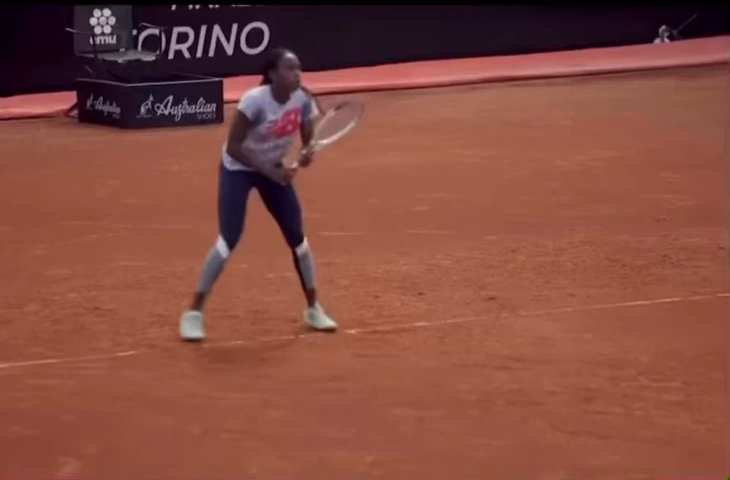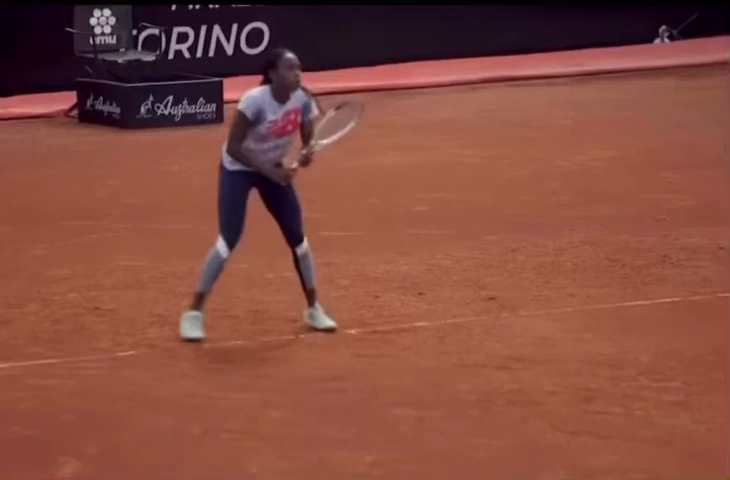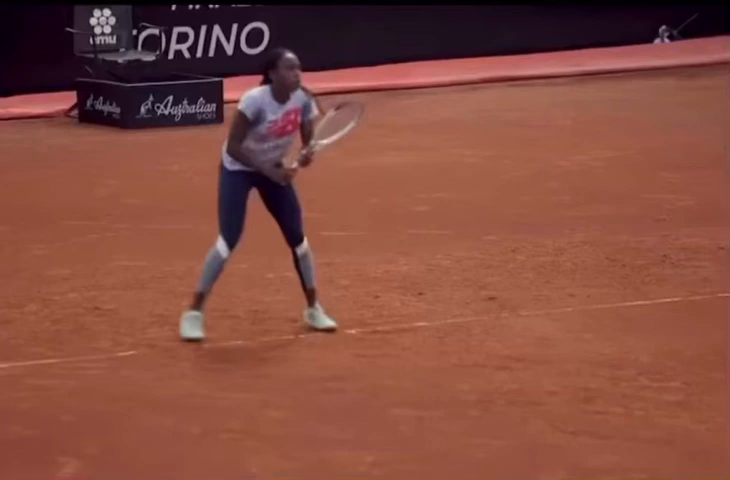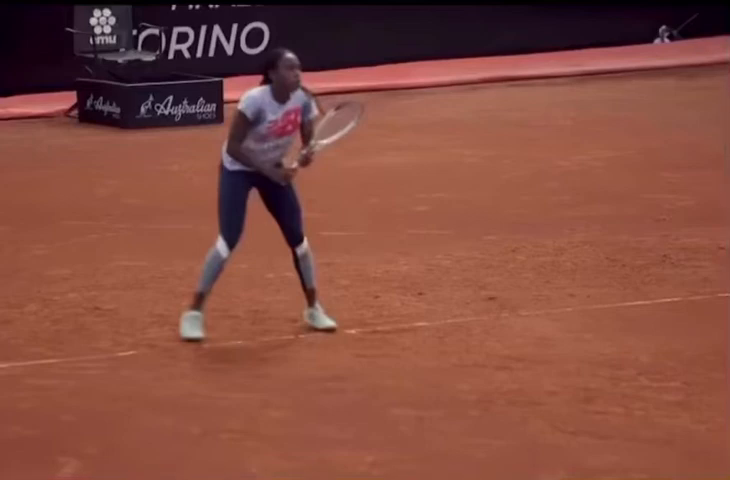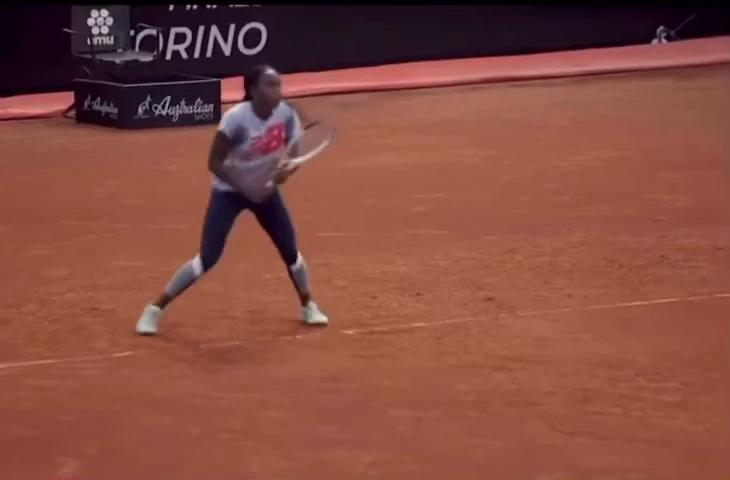
dt=0.3s
person 1, frame 1
left shoulder: (303, 100)
right shoulder: (255, 100)
left elbow: (309, 141)
right elbow: (233, 147)
left wrist: (307, 156)
right wrist: (270, 172)
left hip: (274, 170)
right hip: (238, 170)
left knee: (298, 238)
right knee: (228, 240)
left ankle: (313, 309)
right ankle: (194, 312)
person 1, frame 2
left shoulder: (304, 100)
right shoulder: (255, 100)
left elbow: (309, 141)
right elbow: (232, 147)
left wrist: (307, 156)
right wrist: (269, 172)
left hip: (274, 170)
right hip: (238, 170)
left knee: (297, 238)
right knee: (229, 240)
left ankle: (313, 308)
right ankle: (194, 312)
person 1, frame 3
left shoulder: (303, 100)
right shoulder: (255, 100)
left elbow: (309, 141)
right elbow: (233, 147)
left wrist: (307, 156)
right wrist: (269, 171)
left hip: (273, 170)
right hip: (238, 170)
left knee: (297, 238)
right knee: (228, 240)
left ankle: (313, 308)
right ankle: (194, 312)
person 1, frame 4
left shoulder: (303, 100)
right shoulder: (254, 100)
left elbow: (309, 141)
right elbow: (233, 147)
left wrist: (307, 156)
right wrist: (268, 171)
left hip: (275, 170)
right hip: (238, 170)
left knee: (297, 239)
right knee: (228, 241)
left ankle: (314, 309)
right ankle: (194, 312)
person 1, frame 5
left shoulder: (287, 114)
right shoulder: (236, 118)
right elbow: (214, 163)
left wrist: (285, 172)
right wrist: (246, 189)
left hip: (265, 188)
right hip: (228, 190)
left knee: (290, 253)
right knee: (207, 259)
left ankle: (308, 306)
right ankle: (155, 309)
